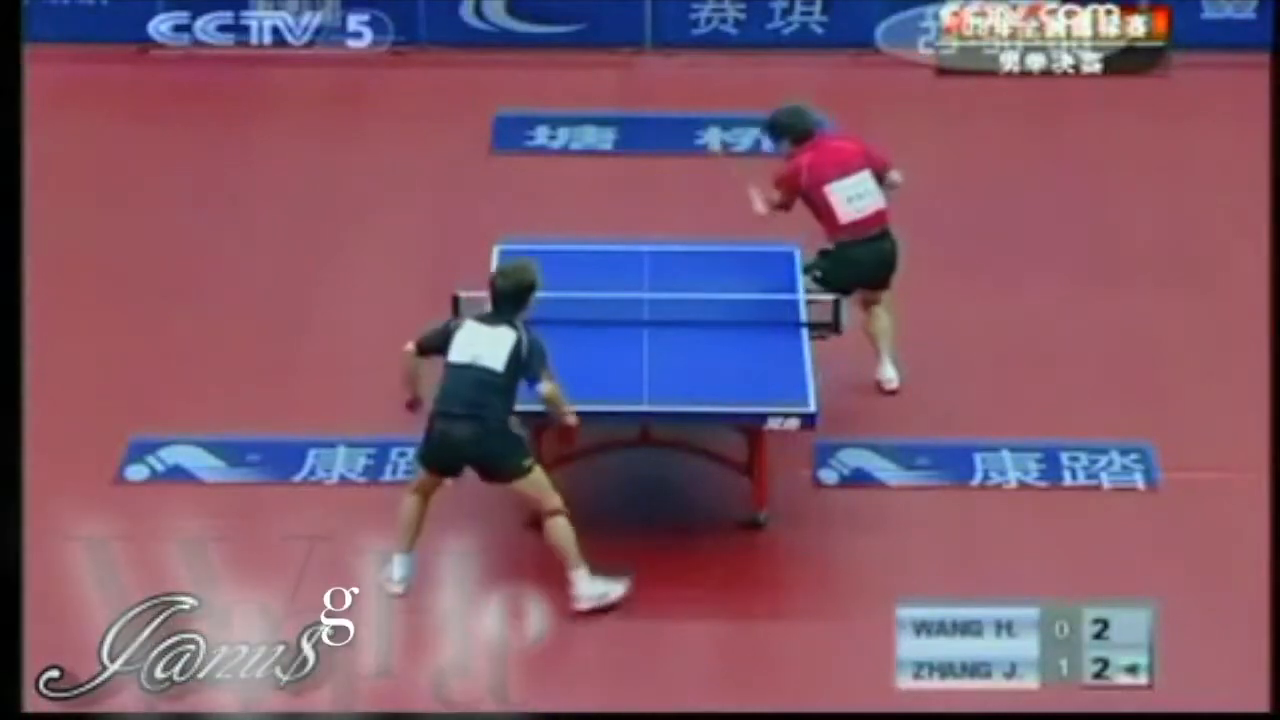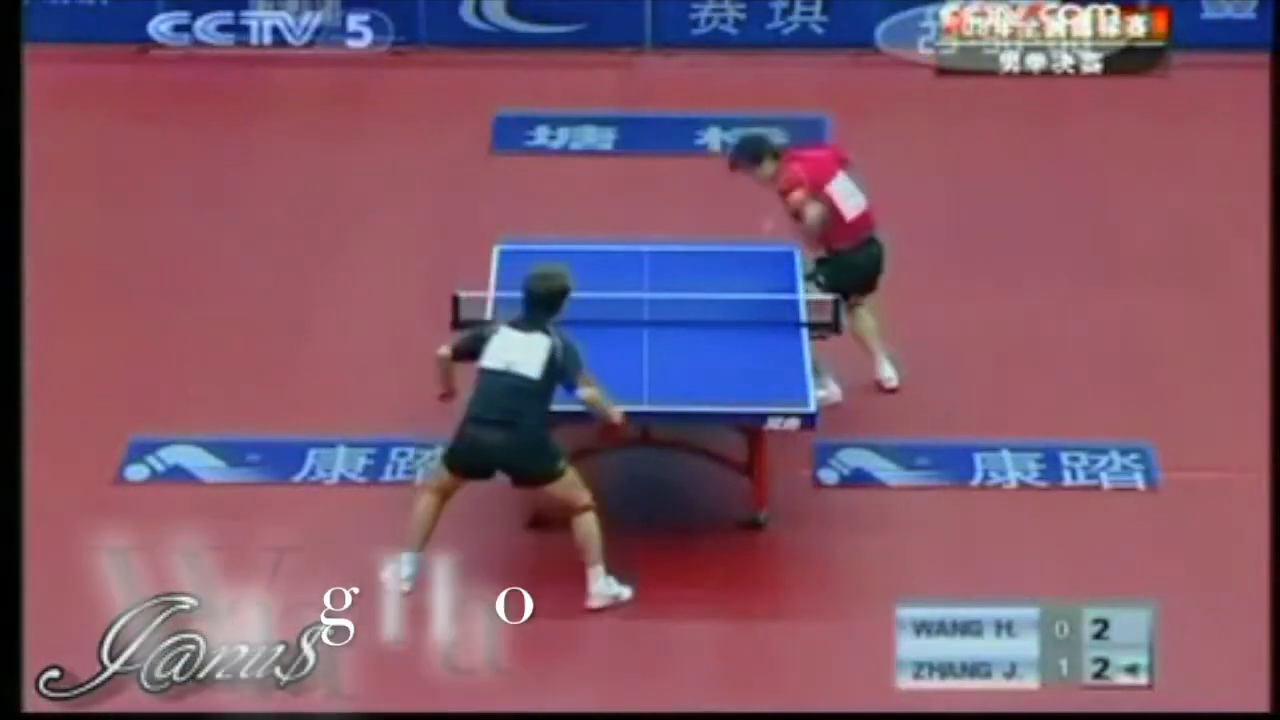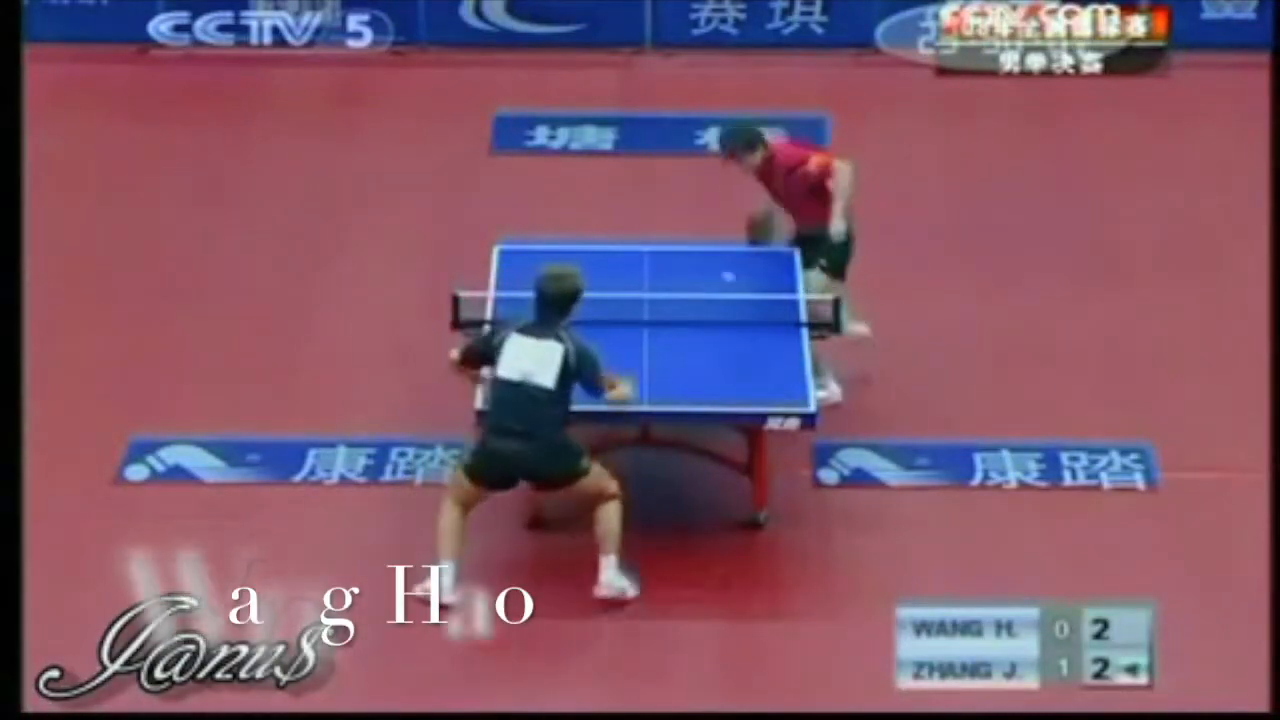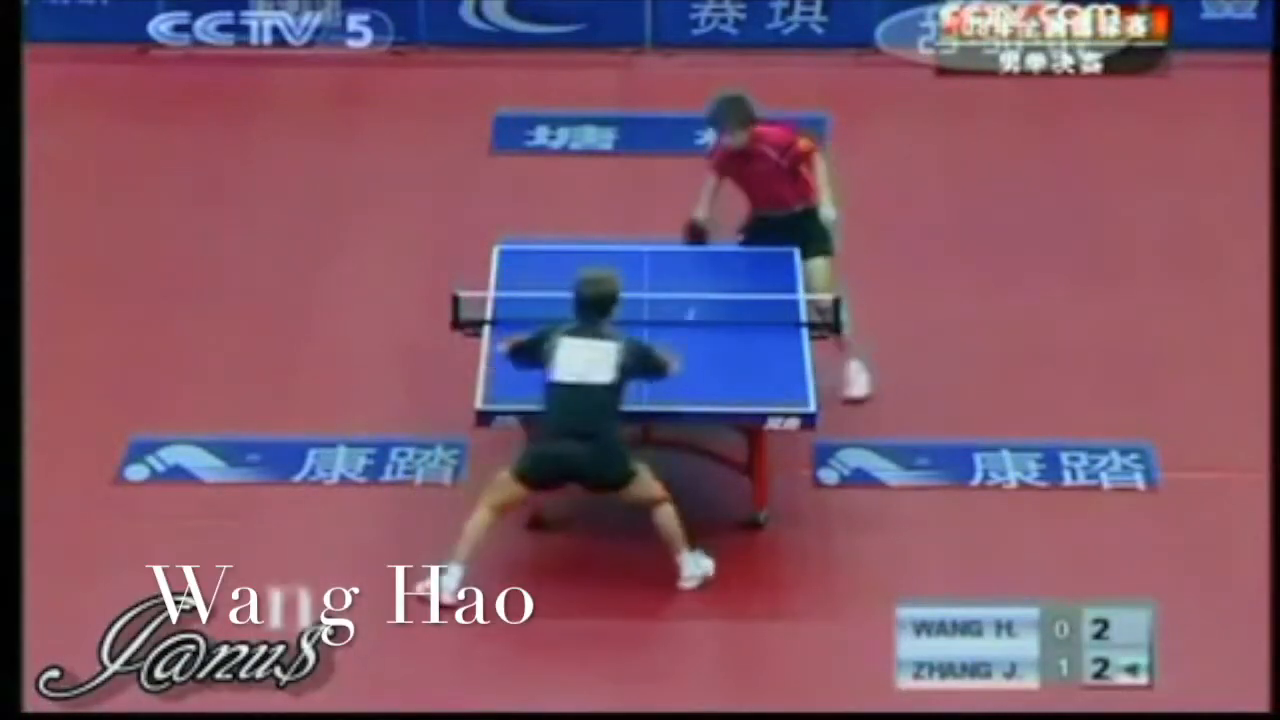
dt=0.2s
person 1, frame 1
left shoulder: (460, 327)
right shoulder: (524, 339)
left elbow: (411, 351)
right elbow: (546, 389)
left wrist: (413, 395)
right wrist: (565, 416)
left hip: (443, 429)
right hip: (490, 434)
left knee: (419, 490)
right knee: (551, 507)
left ankle: (400, 571)
right ankle: (585, 587)
person 1, frame 2
left shoulder: (493, 332)
right shoulder: (558, 345)
left elbow: (445, 355)
right elbow: (586, 393)
left wrist: (448, 387)
right wrist: (611, 413)
left hip: (475, 435)
right hip: (523, 442)
left knee: (434, 491)
right knee: (581, 504)
left ankle: (407, 569)
right ankle: (599, 586)
person 1, frame 3
left shoulder: (504, 336)
right shoulder: (573, 349)
left elbow: (457, 359)
right elbow: (611, 394)
left wrist: (481, 375)
right wrist: (625, 388)
left hip: (496, 446)
right hip: (545, 449)
left knee: (455, 501)
right knee: (608, 492)
left ankle: (444, 582)
right ankle: (610, 577)
person 1, frame 4
left shoulder: (551, 338)
right shoulder: (627, 348)
left elbow: (507, 351)
right elbow: (669, 368)
left wrist: (525, 351)
right wrist: (661, 359)
left hip: (549, 449)
right hip: (599, 453)
left knee: (490, 505)
right knee: (656, 498)
left ankle: (449, 582)
right ankle: (689, 567)
person 2, frame 1
left shoulder: (795, 170)
right shoulder: (852, 146)
left elbow: (766, 209)
right elbow: (894, 180)
left wrist: (754, 195)
left hip: (848, 254)
right hip: (884, 245)
right knee: (872, 304)
right ankle: (887, 369)
person 2, frame 2
left shoulder: (789, 180)
right shoulder: (818, 154)
left elbow: (814, 216)
right elbow: (840, 161)
left wrist: (811, 239)
left hip: (846, 257)
right hip: (871, 248)
right knee: (856, 306)
left ankle: (825, 386)
right ankle: (884, 369)
person 2, frame 3
left shoulder: (790, 160)
right shoulder: (765, 162)
left elbow: (842, 169)
left wrist: (839, 216)
right wrist: (767, 214)
left hip: (829, 236)
right hip: (807, 234)
left ankle: (825, 386)
right ankle: (846, 327)
person 2, frame 4
left shoulder: (779, 140)
right shoulder: (723, 152)
left elbow: (814, 158)
right elbow: (715, 174)
left wrist: (823, 202)
right wrist: (702, 212)
left hip: (803, 221)
right hip: (764, 225)
left knee: (822, 301)
left ankle: (851, 367)
